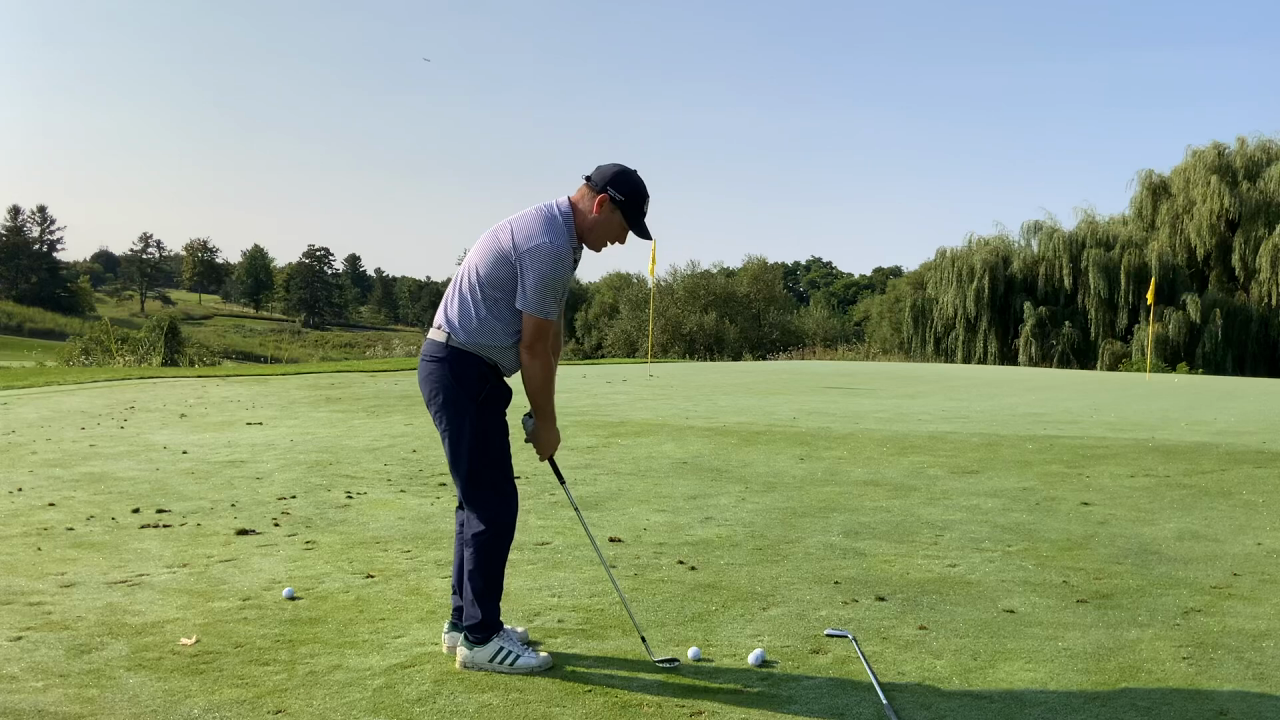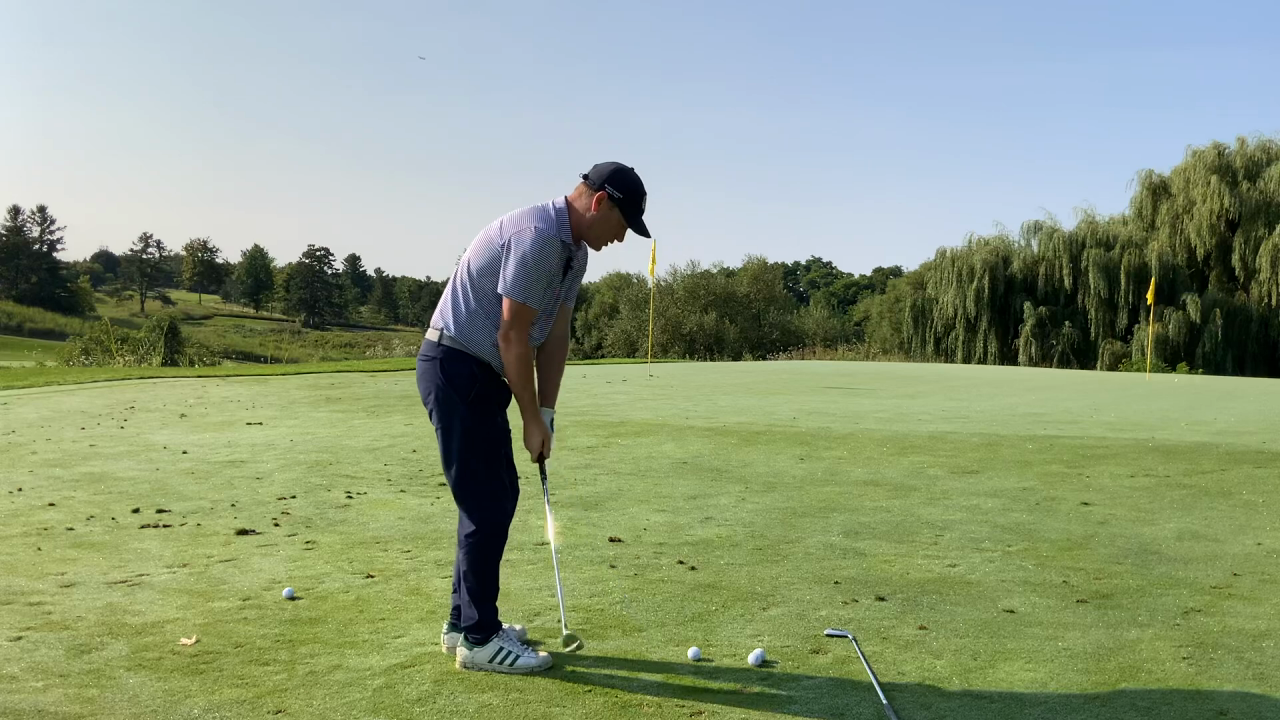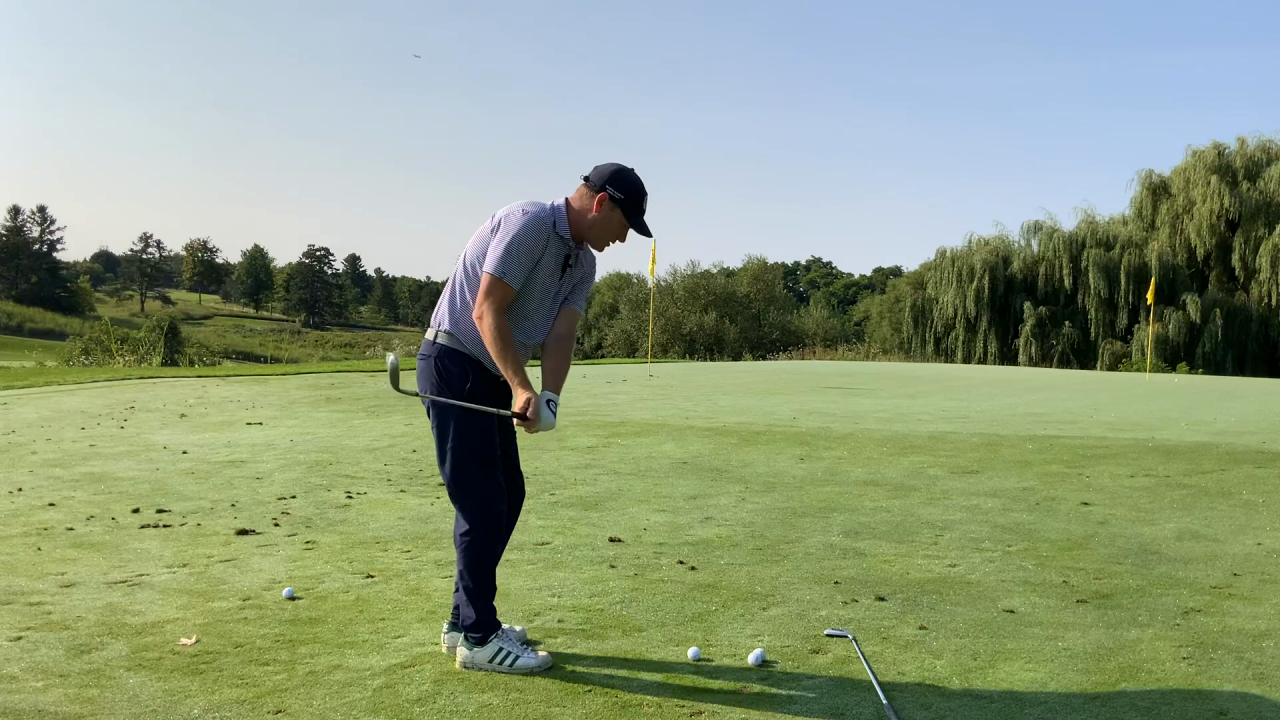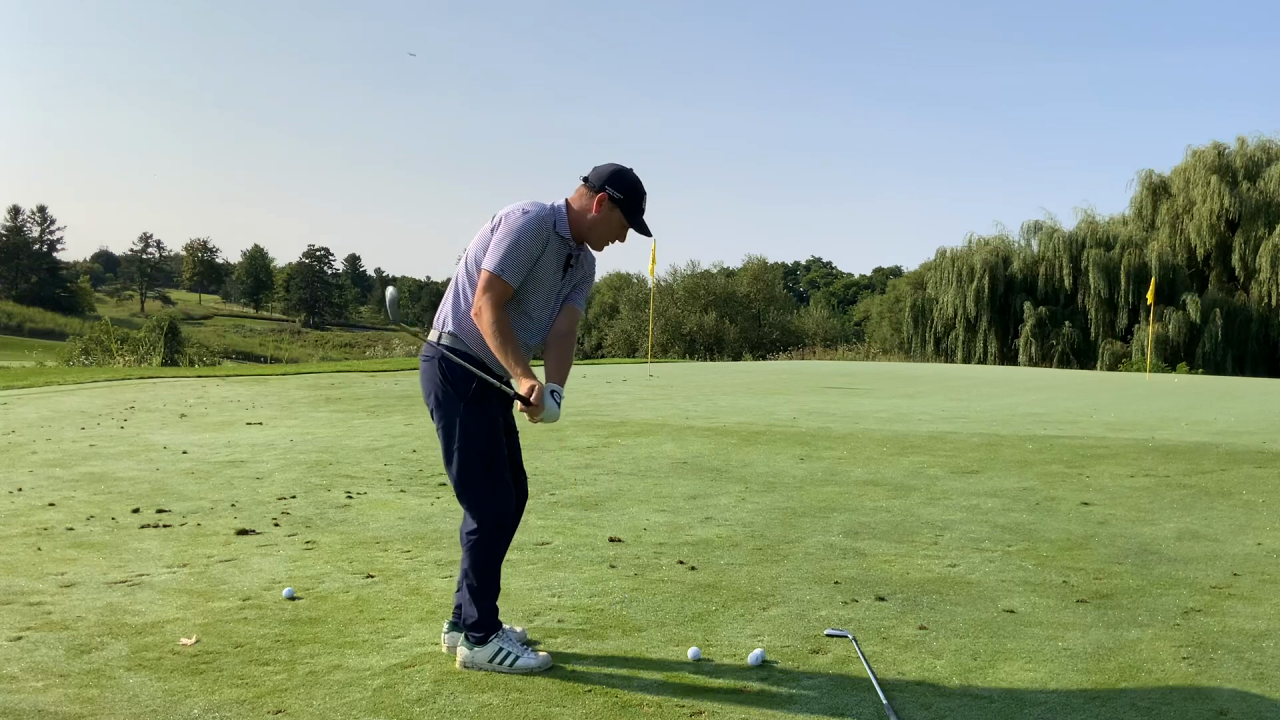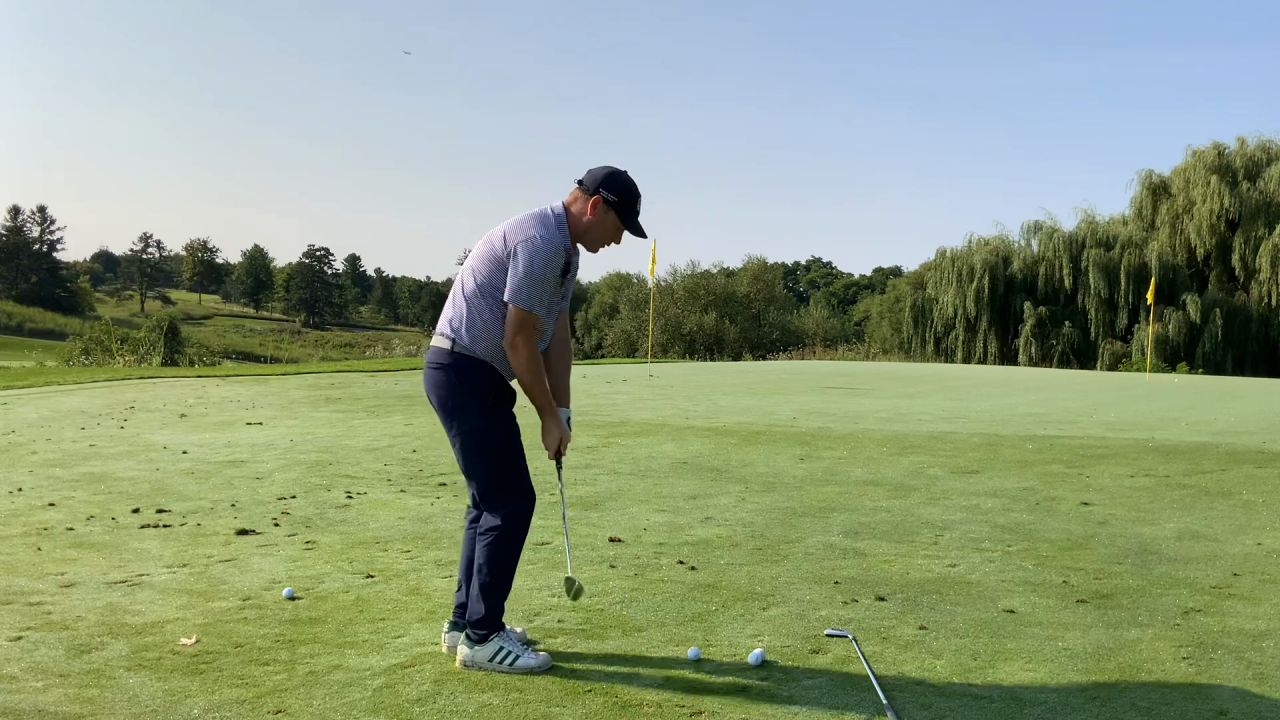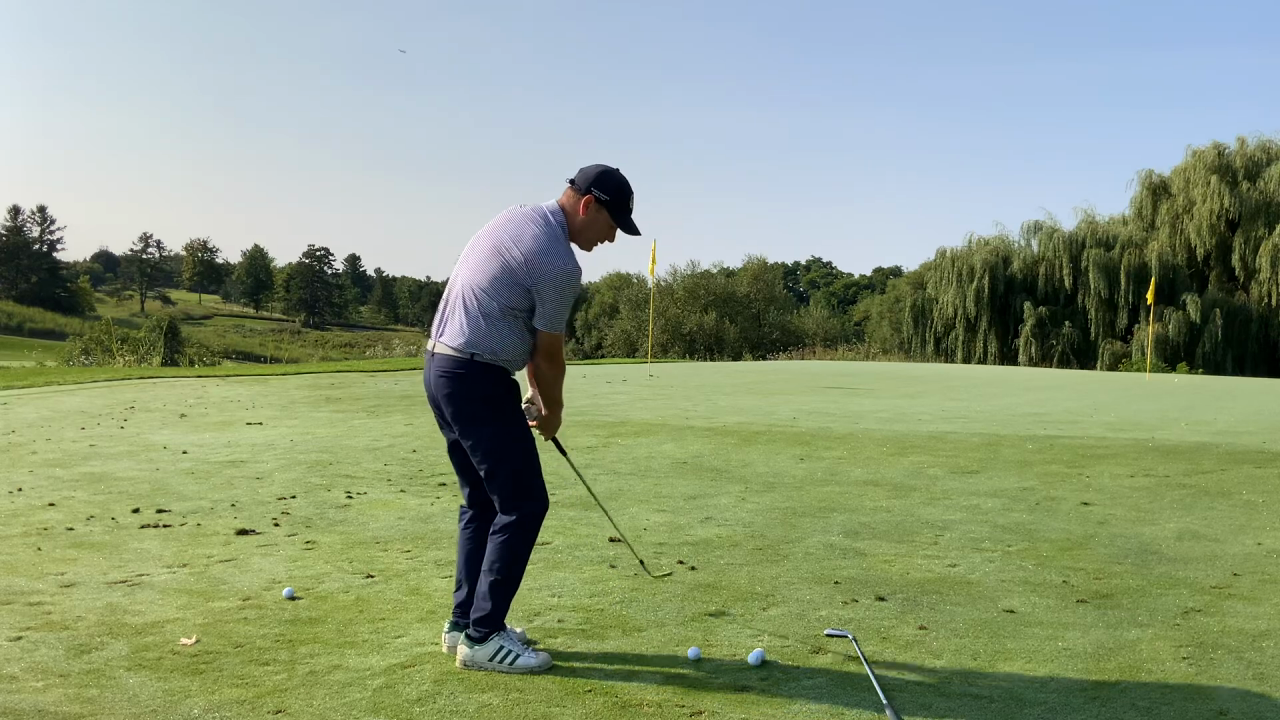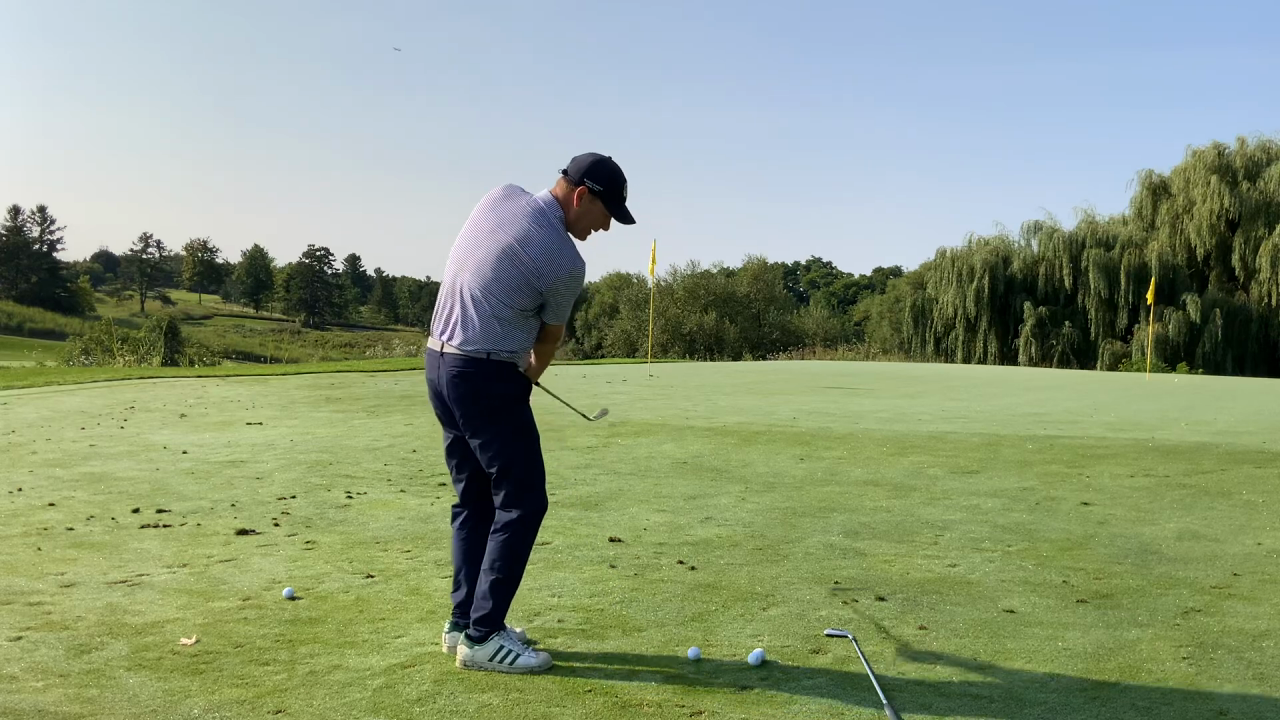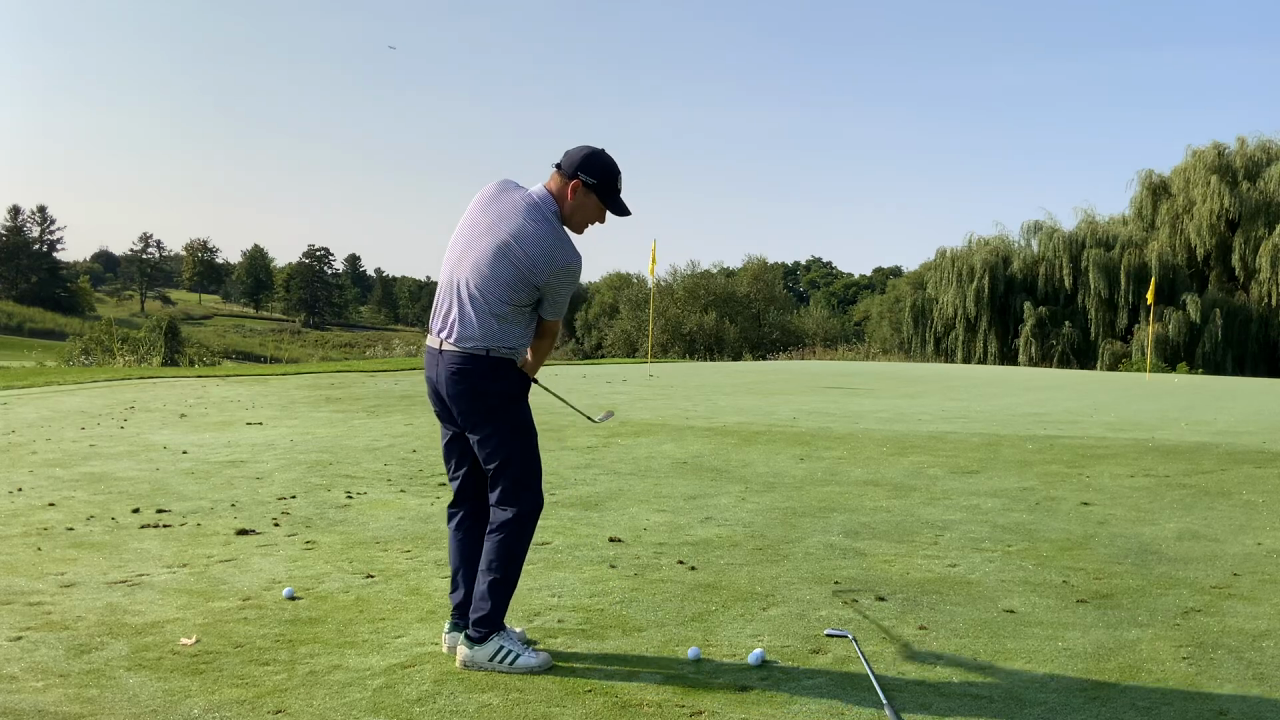
dt=0.2s
person 1, frame 1
left shoulder: (555, 233)
right shoulder: (551, 244)
left elbow: (552, 332)
right elbow: (534, 347)
left wrist: (540, 413)
right wrist: (547, 423)
left hip: (462, 369)
right hip: (462, 371)
left knee: (479, 499)
right knee: (493, 504)
left ankle: (465, 621)
right ankle: (480, 638)
person 1, frame 2
left shoulder: (571, 251)
right shoulder: (538, 235)
left elbow: (555, 336)
right elbow: (512, 334)
left wrist: (546, 411)
right wrist: (531, 420)
left hip: (475, 374)
right hip: (457, 370)
left knee: (491, 497)
right knee: (487, 503)
left ankle: (465, 622)
right ankle: (479, 638)
person 1, frame 3
left shoulder: (582, 261)
right shoulder: (529, 224)
left elbow: (561, 335)
right elbow: (486, 312)
left wrist: (548, 398)
right wrist: (519, 386)
left hip: (485, 377)
right hip: (453, 369)
left knee: (505, 496)
right knee: (480, 503)
left ankle: (466, 622)
right ankle: (478, 639)
person 1, frame 4
left shoulder: (582, 262)
right shoulder: (528, 223)
left elbow: (562, 332)
right elbow: (484, 308)
left wrist: (553, 392)
right wrist: (522, 377)
left hip: (487, 377)
right hip: (458, 370)
left knee: (508, 497)
right knee: (489, 503)
left ankle: (467, 621)
right ankle: (480, 638)
person 1, frame 5
left shoulder: (566, 253)
right shoulder: (540, 240)
left elbow: (556, 338)
right elbow: (518, 339)
left wrist: (562, 411)
right wrist: (548, 417)
left hip: (476, 375)
right hip: (465, 373)
left knee: (495, 500)
right knee: (510, 502)
left ankle: (466, 620)
right ankle: (481, 636)
person 1, frame 6
left shoulder: (521, 216)
right shoulder: (559, 261)
right elbow: (547, 355)
left wrist: (536, 396)
right wrist: (551, 413)
left hip: (447, 371)
right hip: (476, 382)
left knee: (485, 500)
right knee: (523, 503)
left ankle: (465, 620)
right ankle: (482, 636)
person 1, frame 7
left shoulder: (502, 197)
right shoulder: (565, 262)
right elbow: (549, 338)
right wrist: (534, 367)
left hip: (442, 364)
right hip: (486, 378)
left knee: (476, 498)
right knee: (522, 502)
left ankle: (465, 622)
right ankle: (482, 636)
person 1, frame 8
left shoulder: (497, 192)
right shoulder: (561, 256)
right elbow: (546, 332)
right wrist: (530, 363)
left hip: (441, 361)
right hip: (484, 375)
left knee: (470, 497)
right knee: (517, 502)
left ankle: (464, 622)
right ankle: (482, 637)
